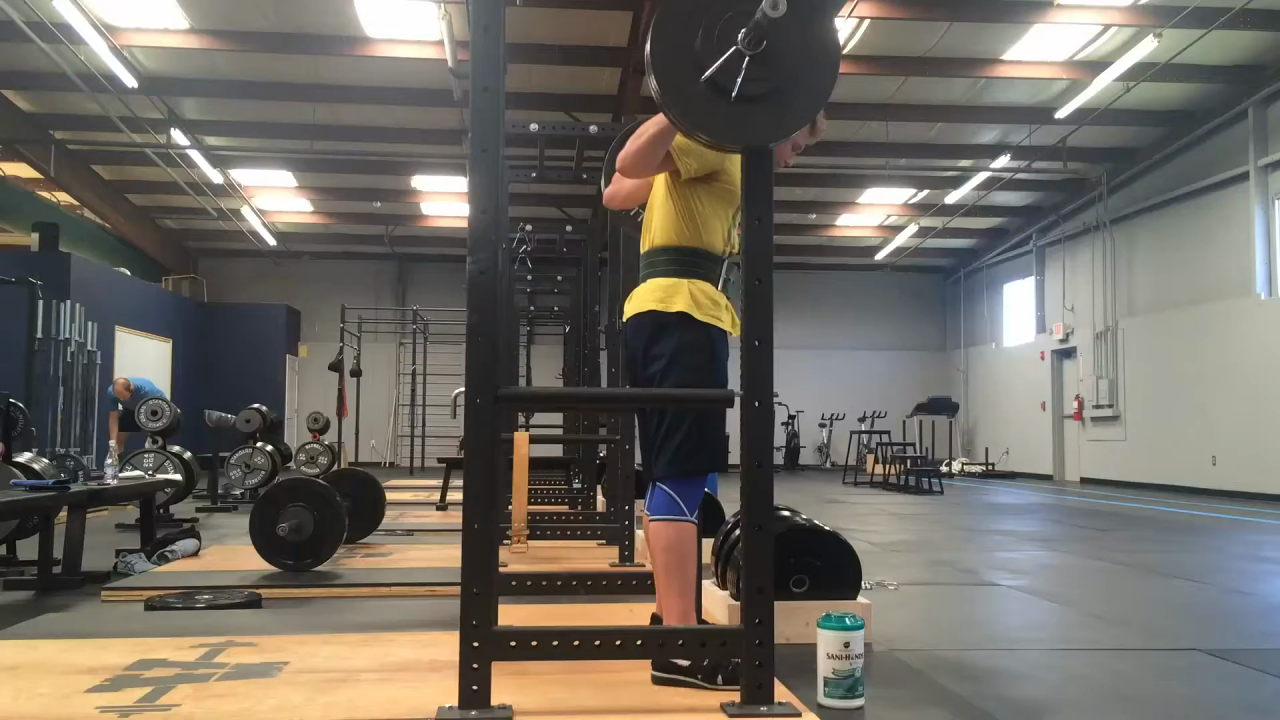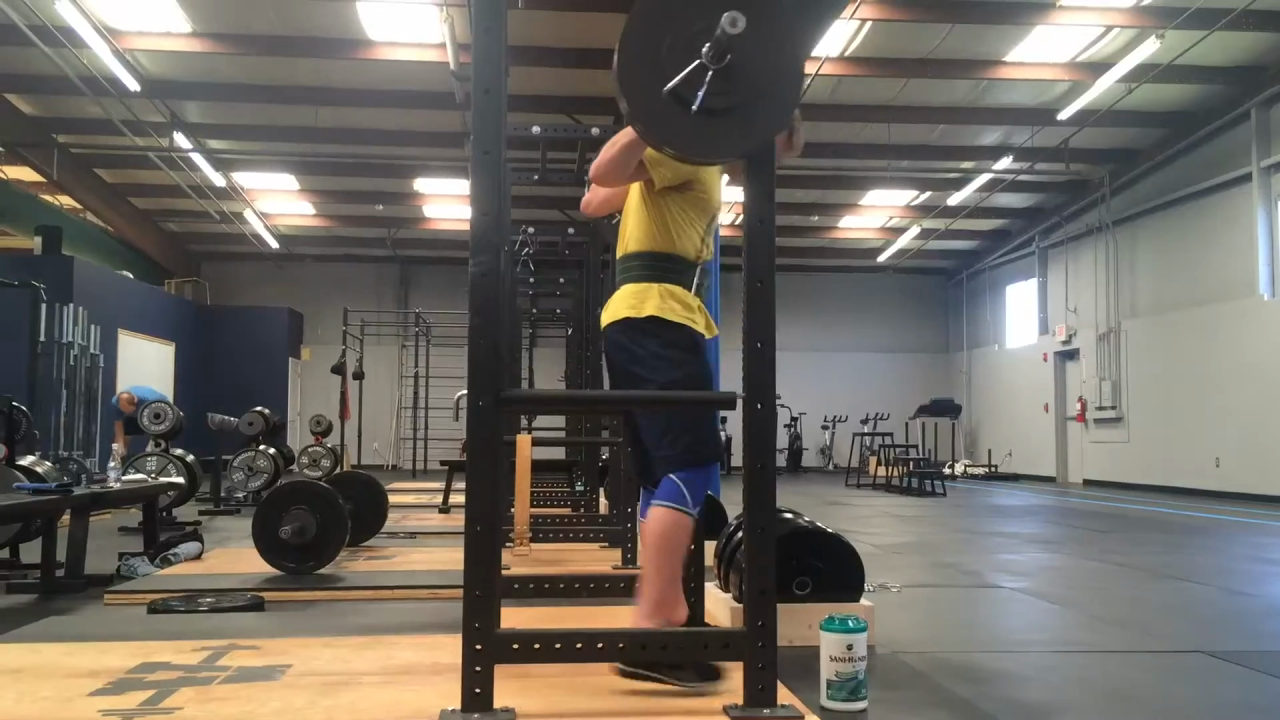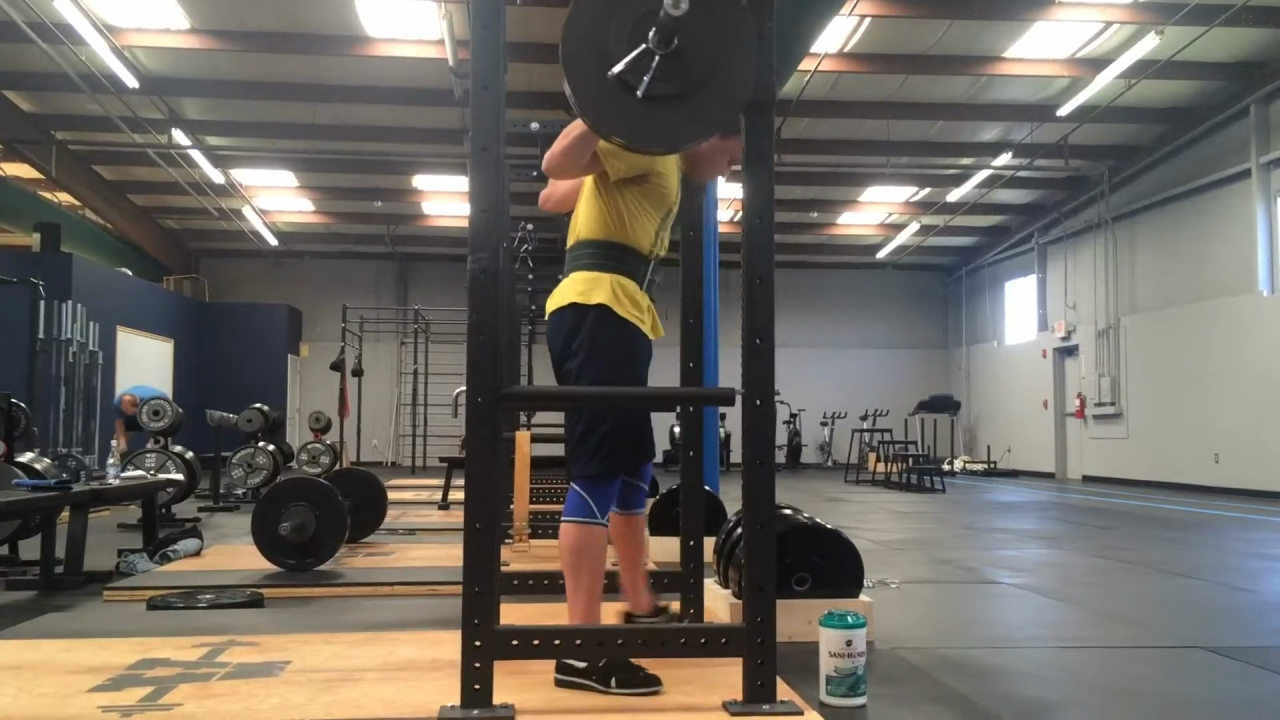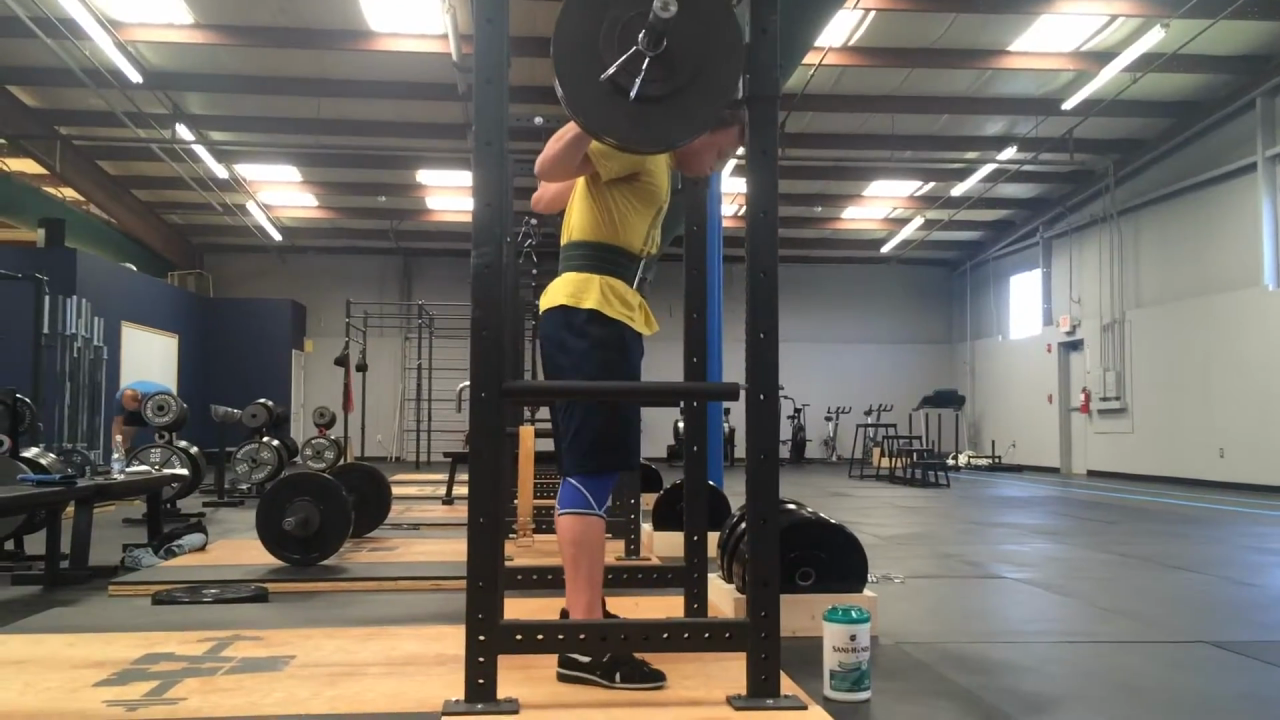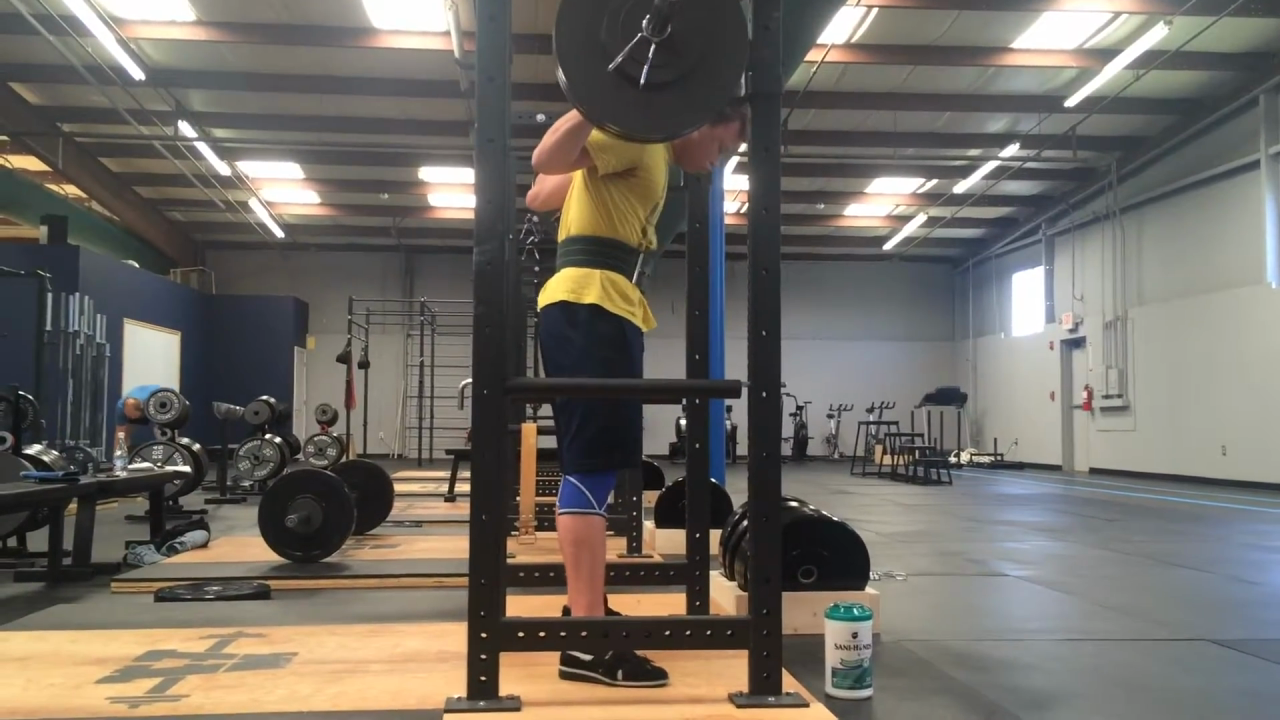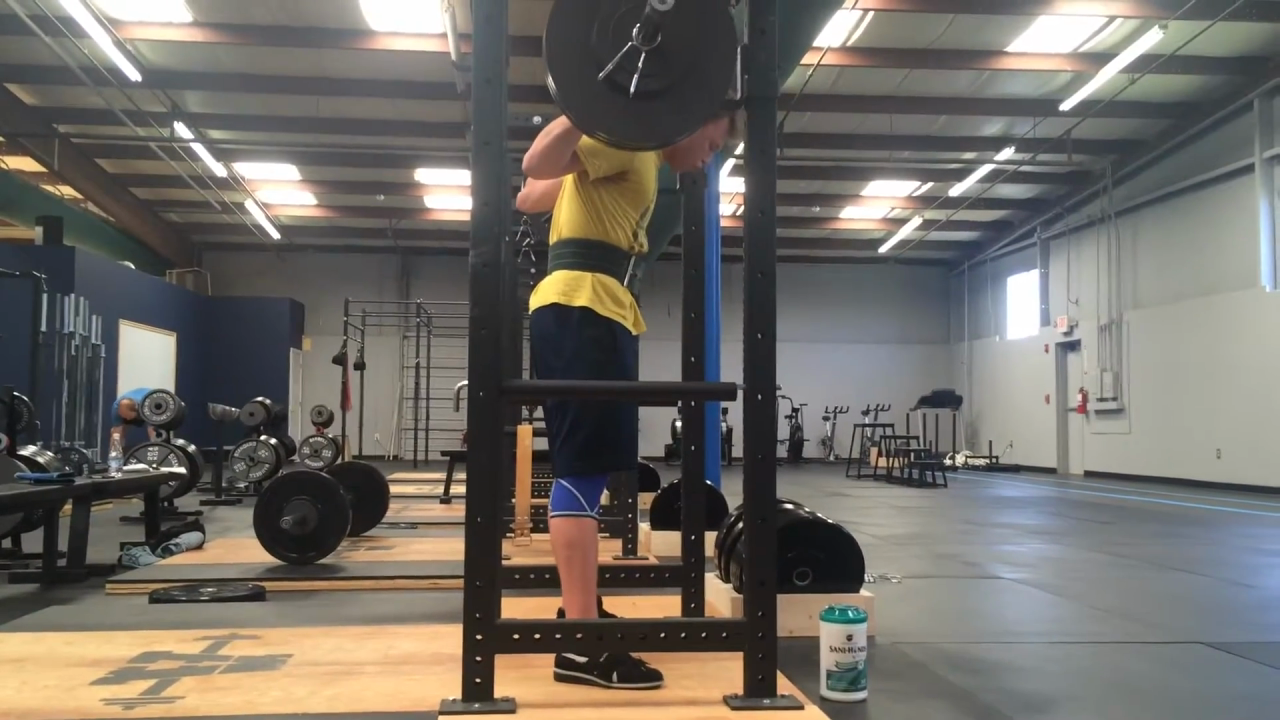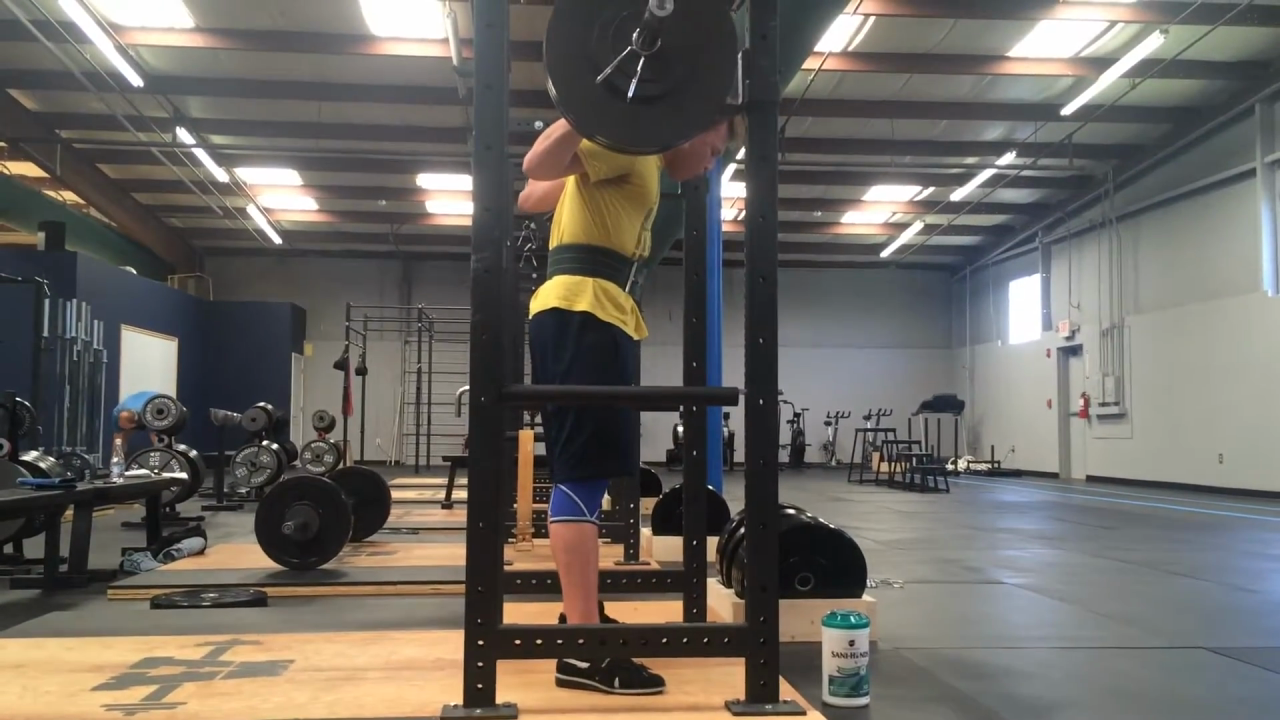
dt=0.5s
person 1, frame 1
left shoulder: (701, 160)
right shoulder: (715, 140)
left elbow: (616, 193)
right elbow: (630, 162)
left hip: (661, 316)
right hip: (681, 316)
left knee: (670, 476)
right knee: (681, 476)
left ankle: (670, 618)
right ankle: (679, 649)
person 1, frame 2
left shoulder: (686, 168)
left elbow: (593, 202)
right elbow: (603, 173)
left hip: (646, 324)
right hip: (656, 322)
left knee: (665, 476)
right knee: (690, 470)
left ankle: (670, 618)
right ankle: (648, 633)
person 1, frame 3
left shoulder: (655, 163)
left elbow: (552, 196)
right elbow: (556, 163)
left hip: (604, 316)
right hip: (599, 312)
left knee: (631, 468)
right knee: (600, 474)
left ankle: (640, 605)
right ankle: (582, 652)
person 1, frame 4
left shoulder: (643, 160)
left elbow: (544, 199)
right elbow: (548, 168)
left hip: (591, 316)
right hip: (591, 313)
left knee: (590, 469)
right knee: (592, 469)
left ankle: (581, 611)
right ankle: (585, 644)
person 1, frame 5
left shoulder: (639, 155)
right shoulder: (638, 135)
left elbow: (540, 197)
right elbow: (546, 159)
left hip: (590, 311)
right hip: (590, 309)
left knee: (591, 467)
right knee: (592, 467)
left ankle: (585, 610)
right ankle: (587, 643)
person 1, frame 6
left shoulder: (631, 155)
left elbow: (529, 196)
right elbow: (538, 161)
left hip: (581, 312)
right hip: (582, 309)
left knee: (584, 468)
right knee: (583, 469)
left ankle: (581, 611)
right ankle: (582, 644)
person 1, frame 7
left shoulder: (627, 162)
left elbow: (530, 197)
right elbow: (538, 162)
left hip: (577, 316)
right hip: (582, 314)
left knee: (582, 475)
right knee: (582, 475)
left ankle: (582, 616)
right ankle: (584, 651)
